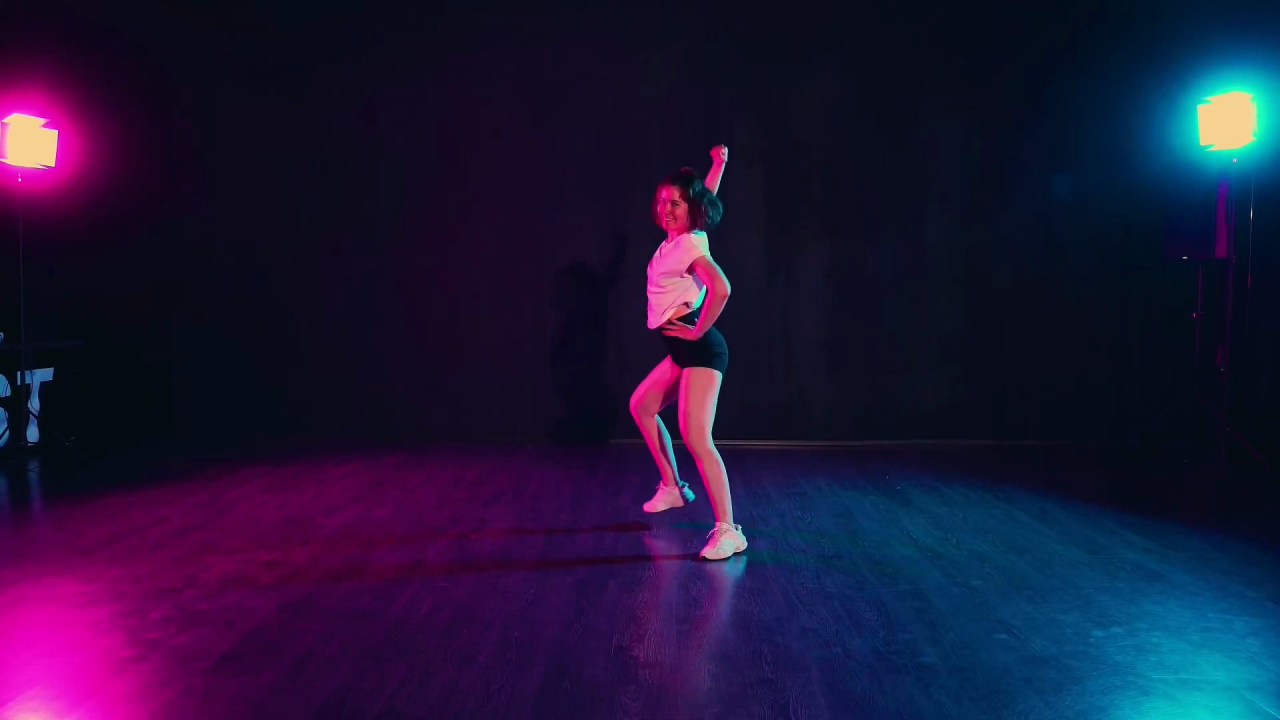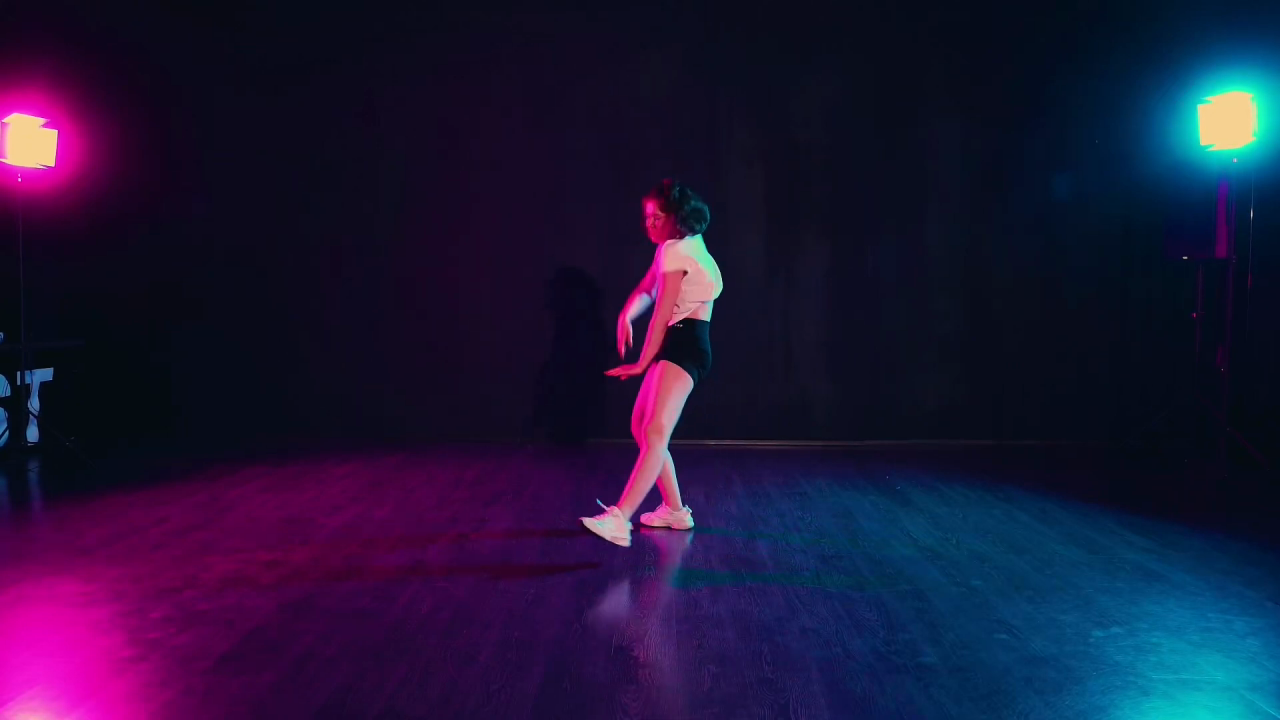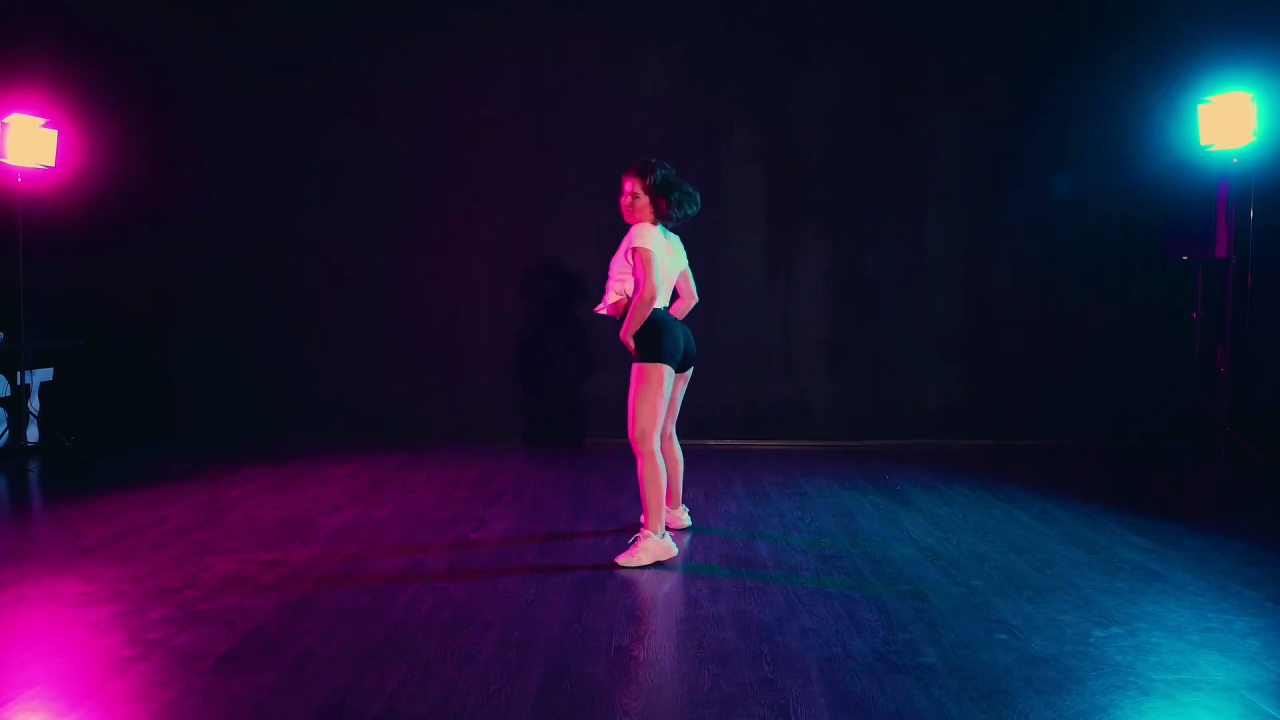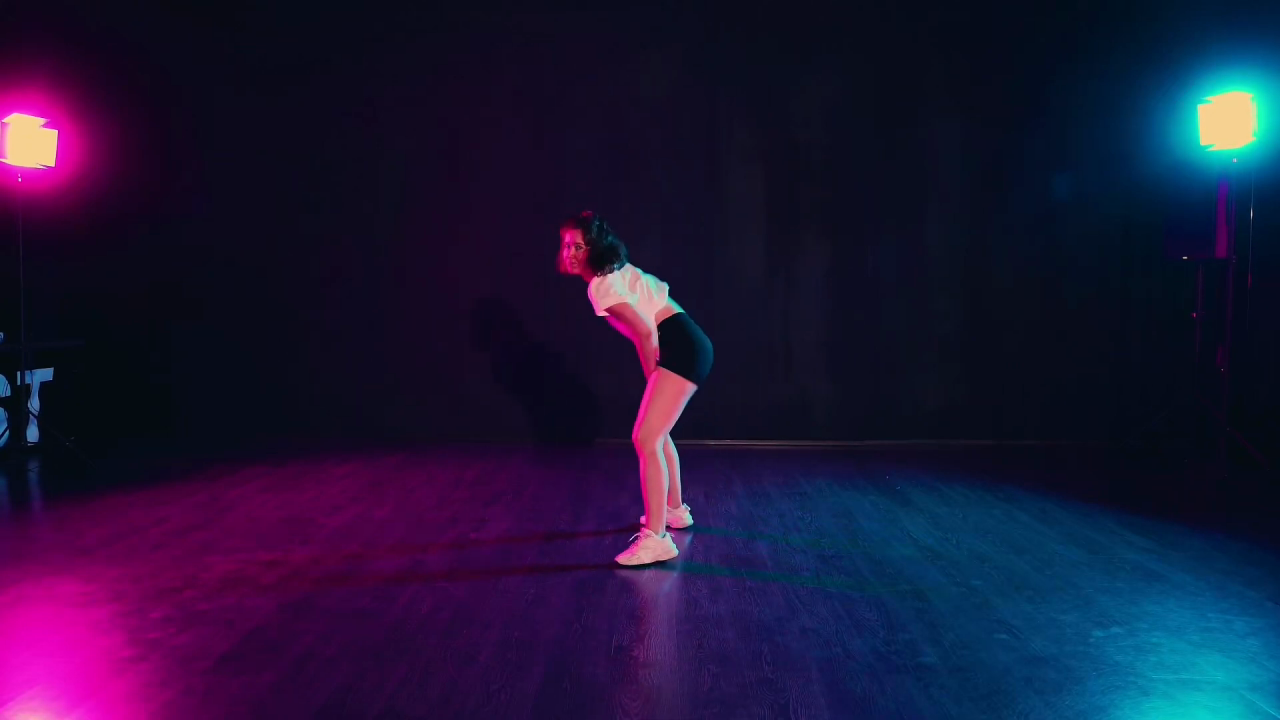
dt=0.4s
person 1, frame 1
left shoulder: (690, 245)
right shoulder: (683, 236)
left elbow: (721, 289)
right elbow: (707, 195)
left wrist: (701, 328)
right wrist: (717, 165)
left hip: (699, 348)
right hip: (684, 349)
left knee: (696, 438)
right knee: (641, 406)
left ankle: (727, 530)
right ankle: (671, 487)
person 1, frame 2
left shoulder: (674, 251)
right shoulder: (685, 245)
left elbow: (663, 313)
right elbow: (647, 289)
left wrist: (644, 362)
right wrist: (626, 315)
left hip: (684, 345)
right hip: (681, 345)
left knee: (656, 432)
right knee: (642, 428)
left ankle: (620, 518)
right ankle: (675, 509)
person 1, frame 3
left shoulder: (642, 236)
right shoulder: (671, 240)
left elbow: (648, 292)
right elbow: (690, 297)
left wrist: (628, 330)
left hip: (654, 341)
right hip: (676, 337)
left knee: (642, 437)
right knee: (662, 432)
left ankle: (655, 538)
right ankle: (674, 510)
person 1, frame 4
left shoulder: (601, 288)
right shoulder: (613, 273)
left elbow: (643, 332)
right elbow: (655, 294)
left wrist: (650, 369)
left hip: (683, 350)
right hip: (682, 348)
left knee: (646, 439)
right knee: (655, 433)
left ankle: (655, 539)
right ankle: (674, 508)
